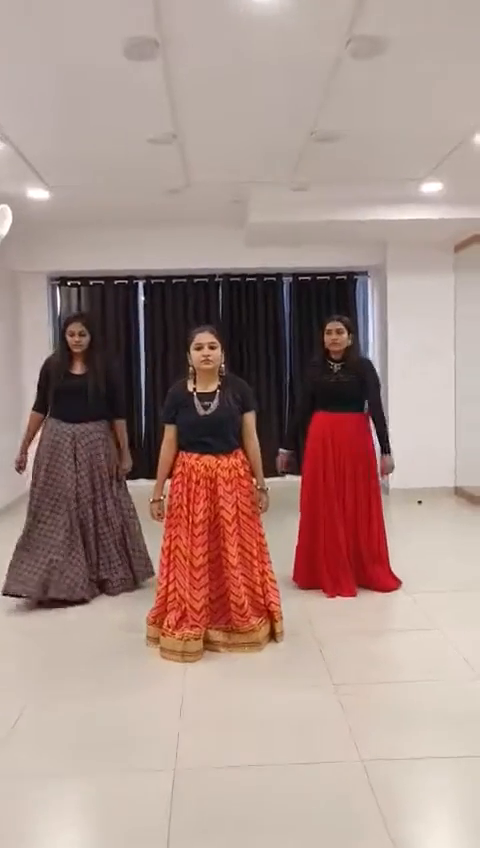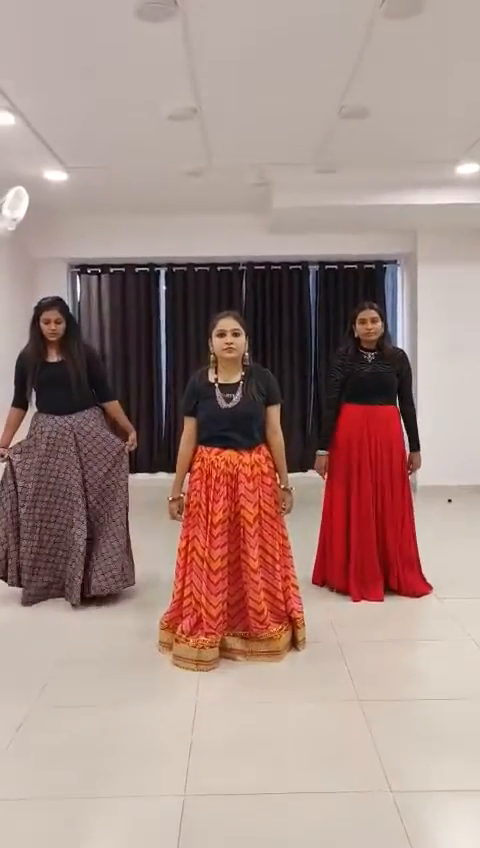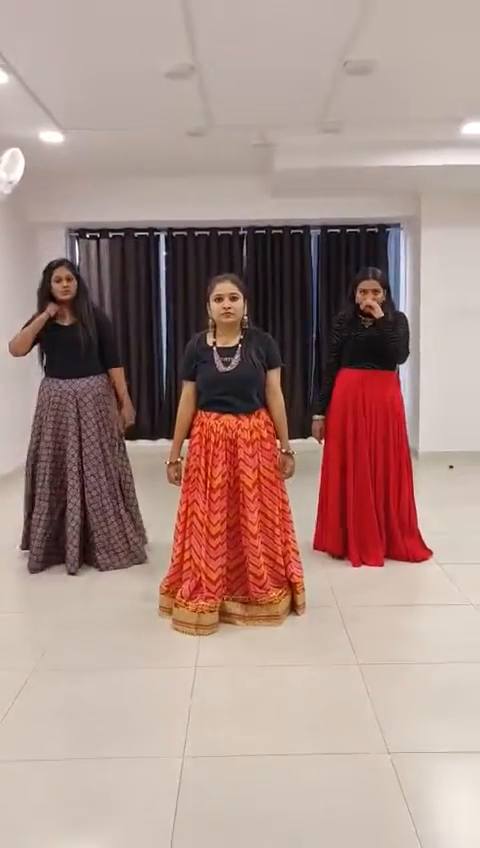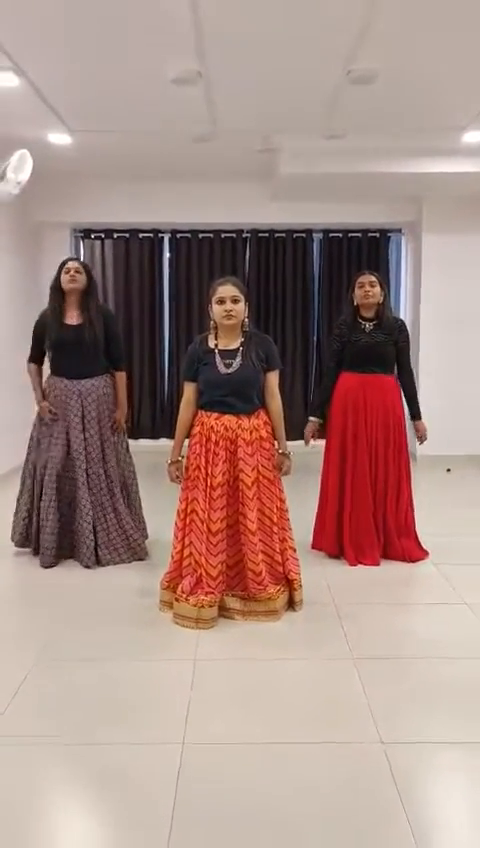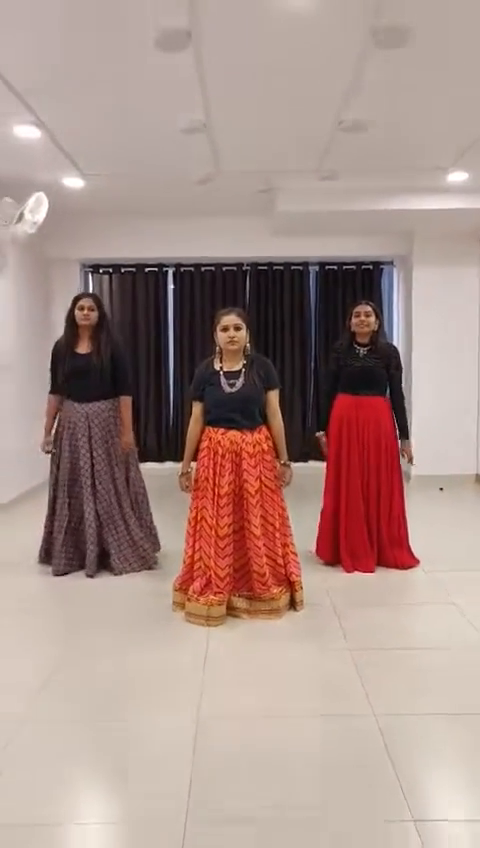
dt=1s
person 1, frame 1
left shoulder: (238, 388)
right shoulder: (178, 393)
left elbow: (250, 438)
right elbow: (169, 444)
left wrist: (260, 484)
right wrist: (157, 492)
left hip: (232, 479)
right hip: (190, 481)
left knee: (235, 551)
right knee: (191, 553)
left ankle: (239, 620)
right ankle: (189, 623)
person 1, frame 2
left shoulder: (262, 379)
right shoulder: (198, 383)
left elbow: (274, 433)
right elbow: (188, 438)
left wrist: (284, 482)
right wrist: (176, 490)
left hip: (255, 476)
right hip: (209, 477)
left knee: (256, 553)
right knee: (209, 555)
left ankle: (258, 627)
right ankle: (205, 629)
person 1, frame 3
left shoulder: (262, 343)
right shoulder: (197, 347)
left elbow: (275, 396)
right elbow: (187, 402)
left wrist: (286, 447)
right wrist: (174, 454)
left hip: (255, 440)
right hip: (210, 442)
left knee: (257, 519)
right knee: (209, 521)
left ankle: (259, 591)
right ankle: (206, 593)
person 1, frame 4
left shoulder: (262, 345)
right shoulder: (198, 349)
left elbow: (273, 398)
right elbow: (188, 403)
left wrist: (283, 447)
right wrist: (175, 454)
left hip: (254, 440)
right hip: (210, 441)
left knee: (254, 517)
right knee: (208, 518)
left ankle: (255, 587)
right ankle: (205, 589)
person 1, frame 5
left shoulder: (262, 367)
right shoulder: (205, 372)
left elbow: (274, 415)
right elbow: (196, 420)
left wrist: (284, 459)
right wrist: (185, 465)
left hip: (256, 453)
right hip: (216, 454)
left knee: (258, 522)
right knee: (216, 523)
left ankle: (260, 588)
right ankle: (213, 590)
person 2, frame 1
left shoulder: (102, 368)
right shoulder: (52, 366)
left elbow: (117, 412)
right elbow: (39, 409)
left wrist: (125, 453)
right wrist: (24, 449)
left hip: (94, 443)
right hip: (57, 443)
left knee: (98, 509)
right knee: (52, 513)
left ankle: (106, 573)
right ankle: (49, 579)
person 2, frame 2
left shoulder: (83, 353)
right shoulder: (28, 358)
left elbow: (106, 395)
left wrist: (129, 429)
left hip: (88, 433)
right hip: (47, 438)
left knee: (93, 506)
right knee: (46, 509)
left ankle: (94, 578)
right ankle: (46, 579)
person 2, frame 3
left shoulder: (94, 317)
right shoulder: (41, 321)
left elbow: (113, 362)
right elbow: (16, 349)
left wrist: (126, 403)
right wrist: (44, 316)
left hip: (93, 399)
right hip: (55, 401)
left knee: (98, 471)
right knee: (55, 472)
left ankle: (105, 543)
right ankle: (54, 543)
person 2, frame 4
left shoulder: (102, 316)
right shoulder: (47, 319)
left elbow: (118, 363)
right elbow: (34, 362)
left wrist: (122, 405)
right wrist: (39, 398)
left hip: (98, 398)
right hip: (61, 399)
left knee: (101, 470)
right knee: (56, 472)
left ankle: (107, 539)
right ankle: (56, 539)
person 2, frame 5
left shoulder: (110, 346)
right shoulder: (62, 347)
left elbow: (124, 390)
right elbow: (57, 391)
left wrist: (127, 429)
right wrist: (49, 430)
left hip: (106, 420)
right hip: (72, 422)
left knee: (112, 487)
right knee: (73, 488)
left ankle: (122, 550)
right ankle: (71, 551)
person 3, frame 1
left shoulder: (363, 367)
right shoulder: (316, 368)
left elbow: (375, 408)
right elbow: (303, 409)
left wrist: (386, 451)
right wrist: (287, 448)
left hip: (355, 439)
right hip: (321, 440)
left knee: (359, 505)
right knee: (322, 506)
left ankle: (368, 571)
right ankle: (326, 571)
person 3, frame 2
left shoulder: (397, 357)
right shoulder: (344, 357)
left elbow: (407, 404)
right elbow: (331, 403)
left wrist: (415, 447)
right wrist: (323, 448)
left hip: (387, 436)
right hip: (350, 435)
left knee: (390, 508)
right knee: (351, 506)
left ankle: (396, 574)
right ankle: (353, 575)
person 3, frame 3
left shoulder: (396, 320)
right shoulder: (343, 321)
left elbow: (400, 356)
right elbow: (331, 367)
left wrist: (380, 318)
right wrist: (319, 411)
left hip: (384, 400)
right hip: (348, 399)
left knee: (387, 472)
right knee: (349, 471)
left ankle: (394, 539)
right ankle: (350, 539)
person 3, frame 4
left shoulder: (396, 327)
right shoulder: (343, 327)
left elbow: (405, 372)
right elbow: (331, 372)
left wrist: (416, 416)
right wrist: (315, 414)
left hip: (385, 404)
right hip: (348, 402)
left knee: (387, 473)
right knee: (349, 472)
left ankle: (391, 540)
right ankle: (350, 540)
person 3, frame 5
left shoulder: (388, 352)
right shoulder: (340, 351)
left elbow: (397, 394)
right elbow: (328, 391)
left wrist: (405, 436)
right wrist: (323, 430)
left hip: (378, 422)
right hip: (344, 421)
left knee: (381, 486)
right knee: (345, 486)
left ankle: (388, 550)
right ankle: (348, 549)
